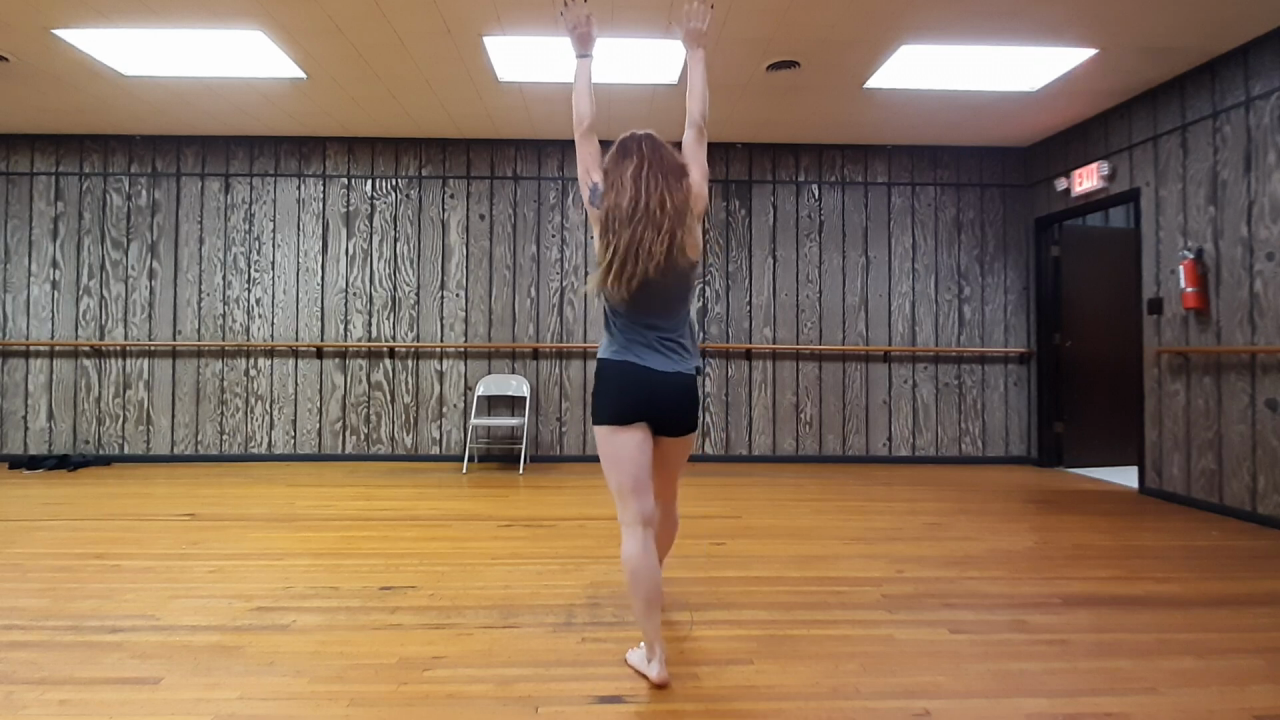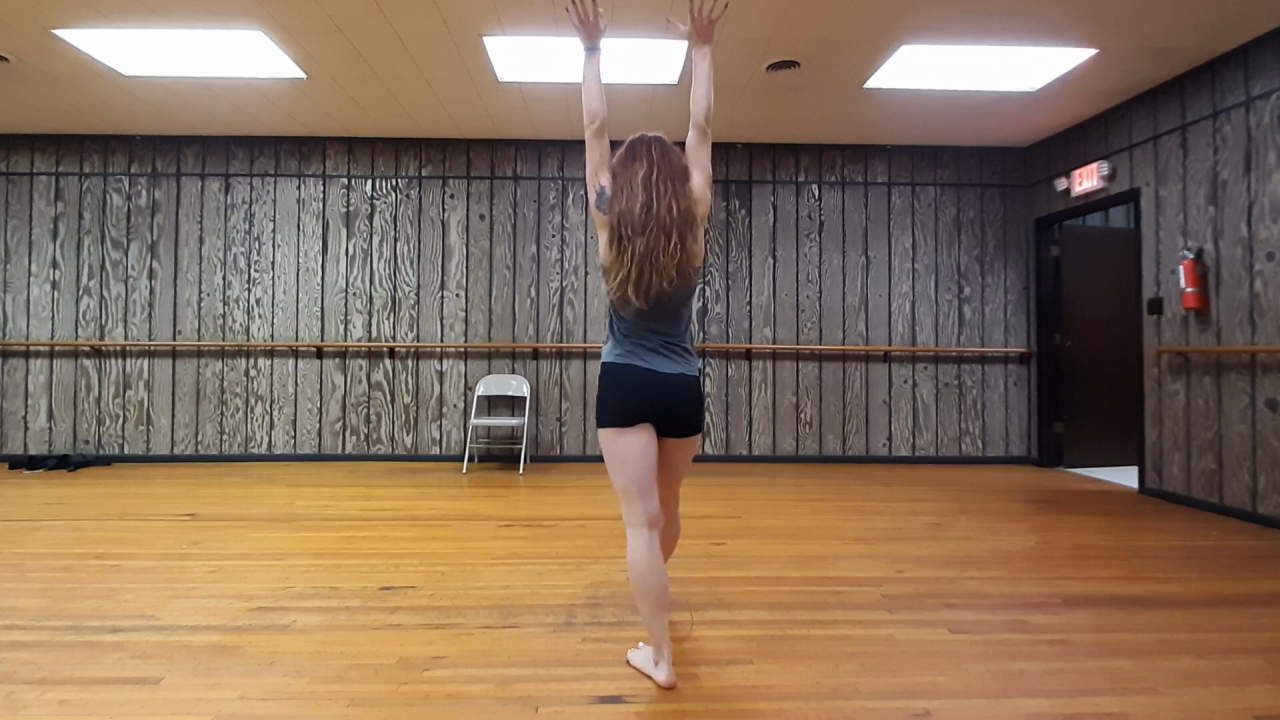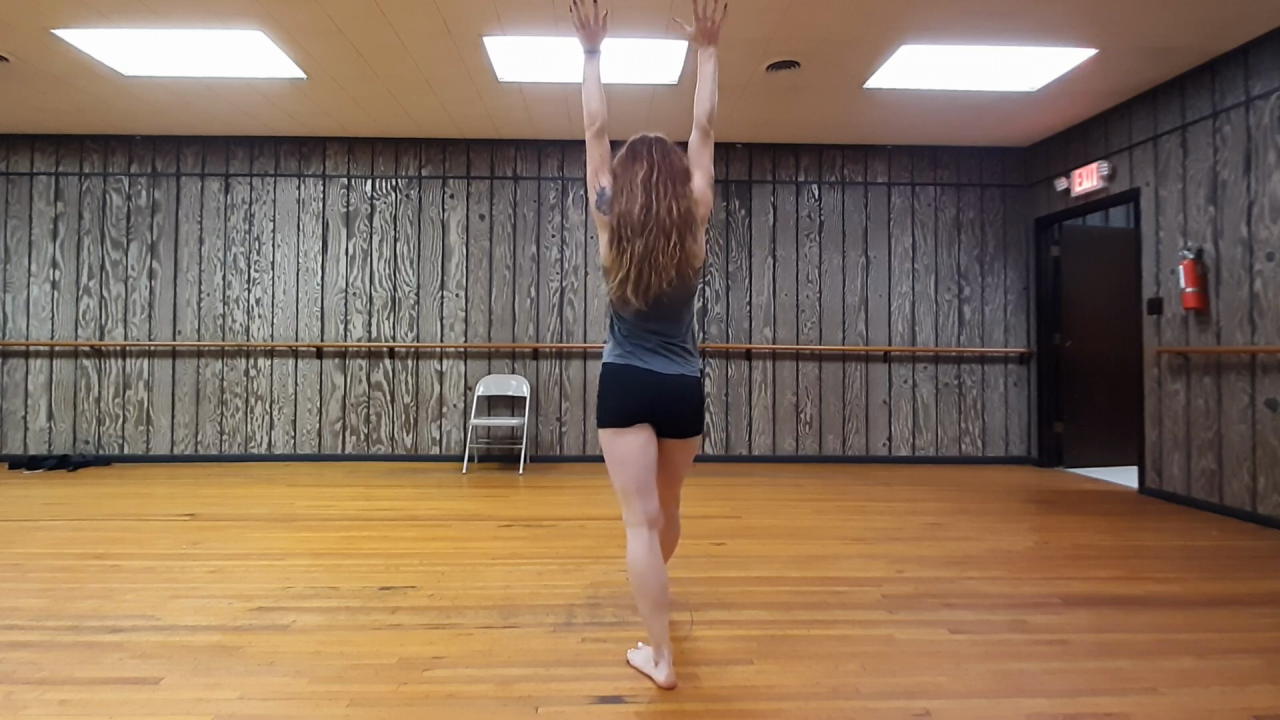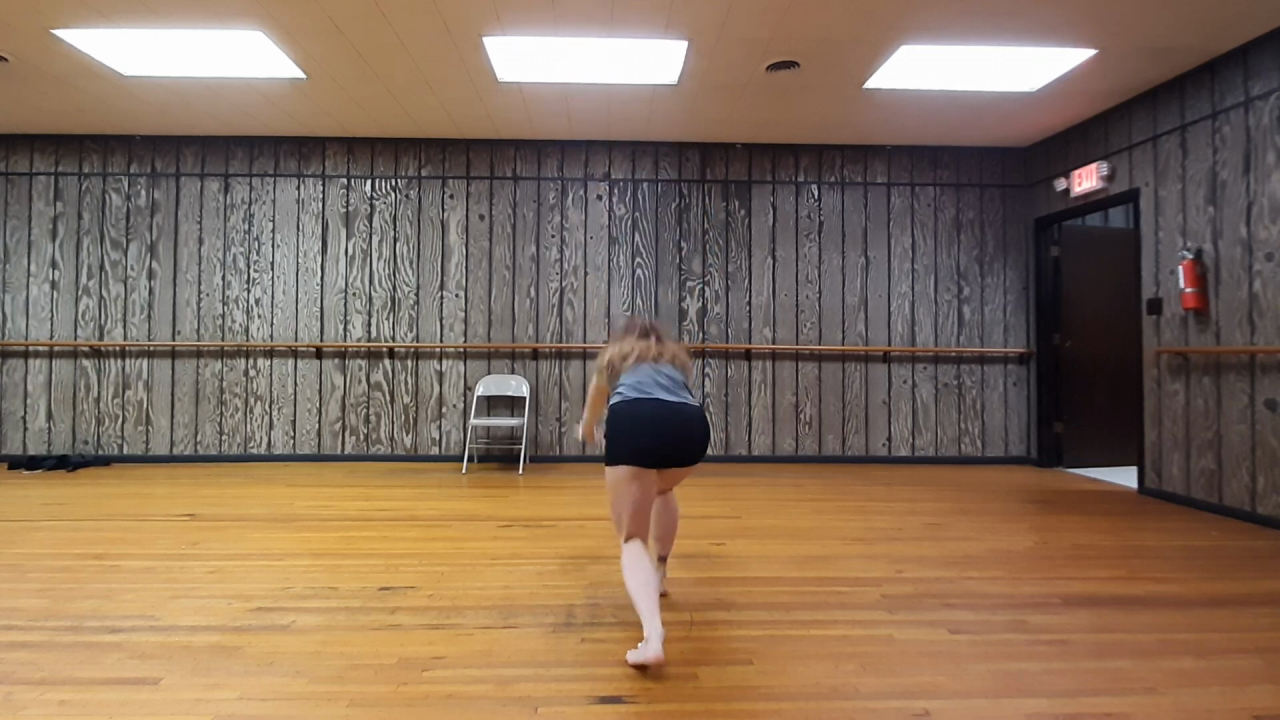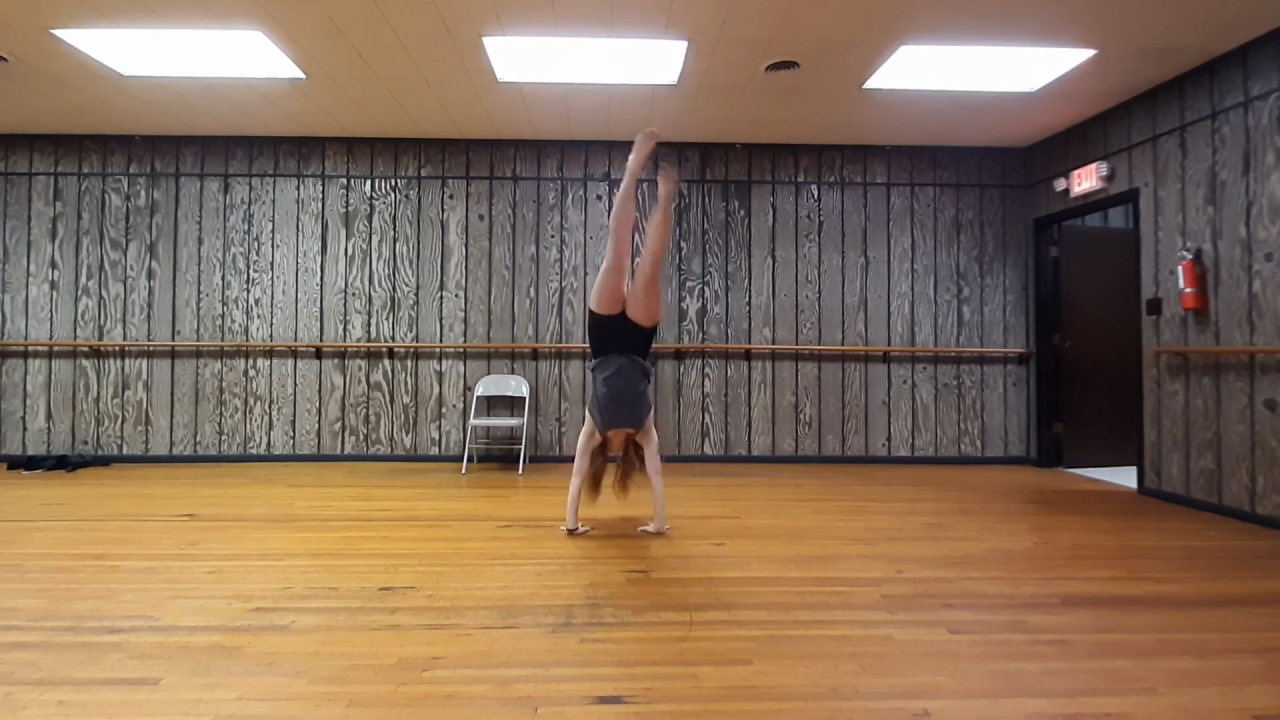
dt=1s
person 1, frame 1
left shoulder: (606, 218)
right shoulder: (689, 220)
left elbow: (584, 132)
right elbow: (696, 131)
left hip: (621, 382)
right hip: (679, 385)
left knee: (636, 519)
right knee: (663, 504)
left ankle: (653, 653)
right ankle: (652, 581)
person 1, frame 2
left shoulder: (612, 224)
right shoulder: (692, 224)
left elbow: (595, 130)
right elbow: (701, 130)
left hip: (625, 385)
right hip: (683, 387)
left knee: (641, 521)
right knee: (667, 509)
left ankle: (659, 654)
right ankle: (655, 589)
person 1, frame 3
left shoulder: (611, 227)
right shoulder: (693, 229)
left elbow: (595, 132)
right elbow: (704, 131)
left hip: (625, 387)
right hip: (684, 389)
left knee: (642, 522)
right knee: (667, 512)
left ankle: (659, 656)
right ankle: (653, 590)
person 1, frame 4
left shoulder: (613, 358)
right shoulder: (676, 358)
left elbow: (594, 402)
left wrist: (587, 428)
left hip: (632, 420)
right hip: (691, 424)
left knee: (632, 539)
right knee: (663, 492)
left ankle: (653, 638)
right ankle: (658, 573)
person 1, frame 5
left shoulder: (595, 431)
right shoulder: (640, 429)
left elbow: (577, 476)
right elbow: (656, 476)
left hip: (609, 345)
right hip: (631, 349)
left knee: (618, 245)
